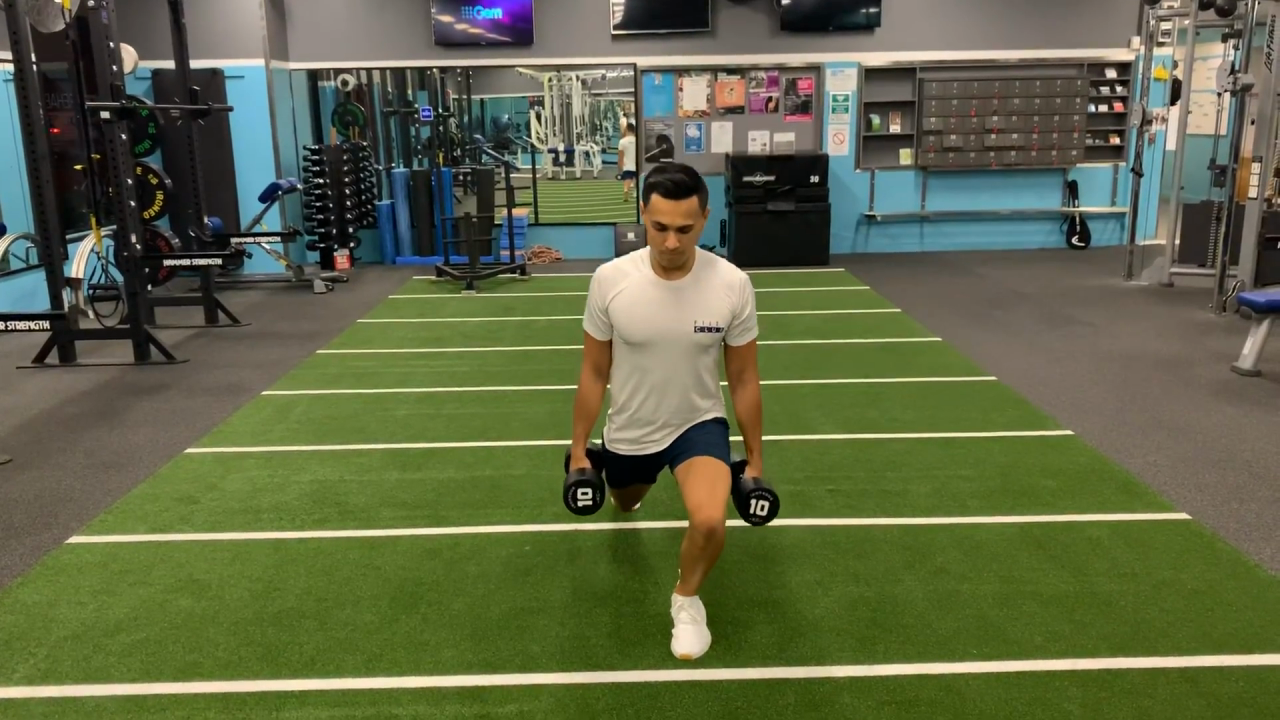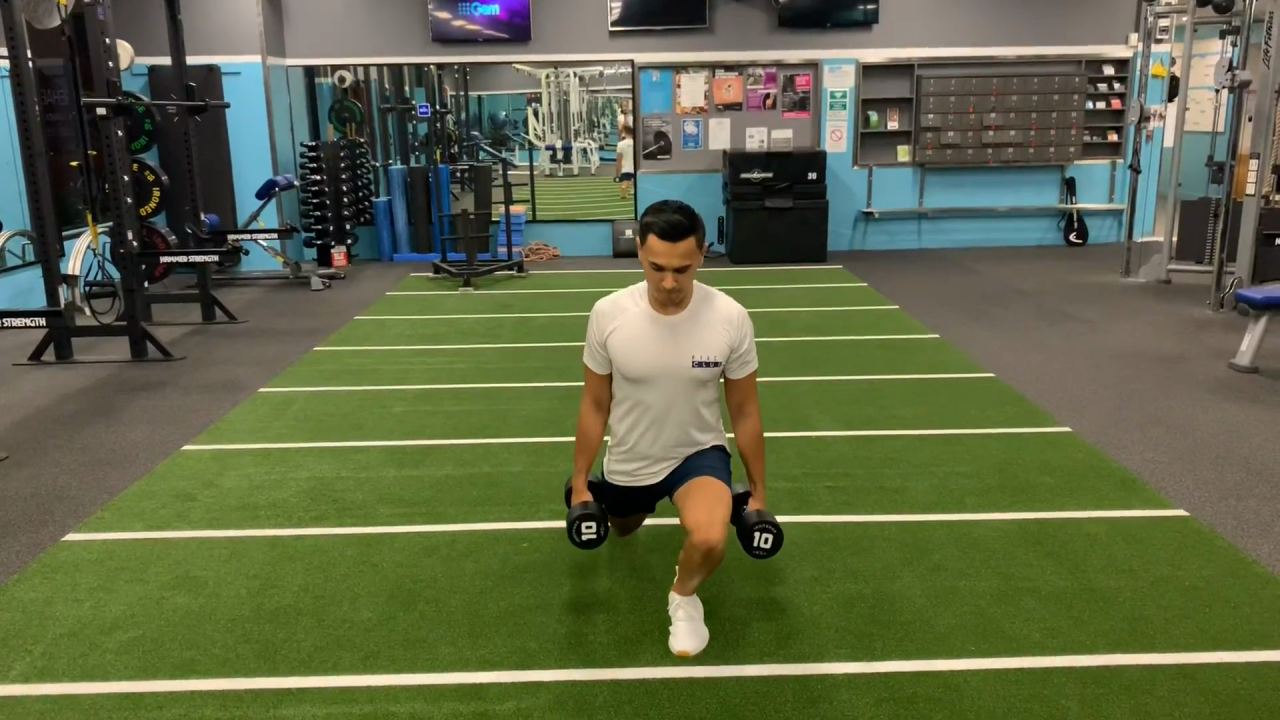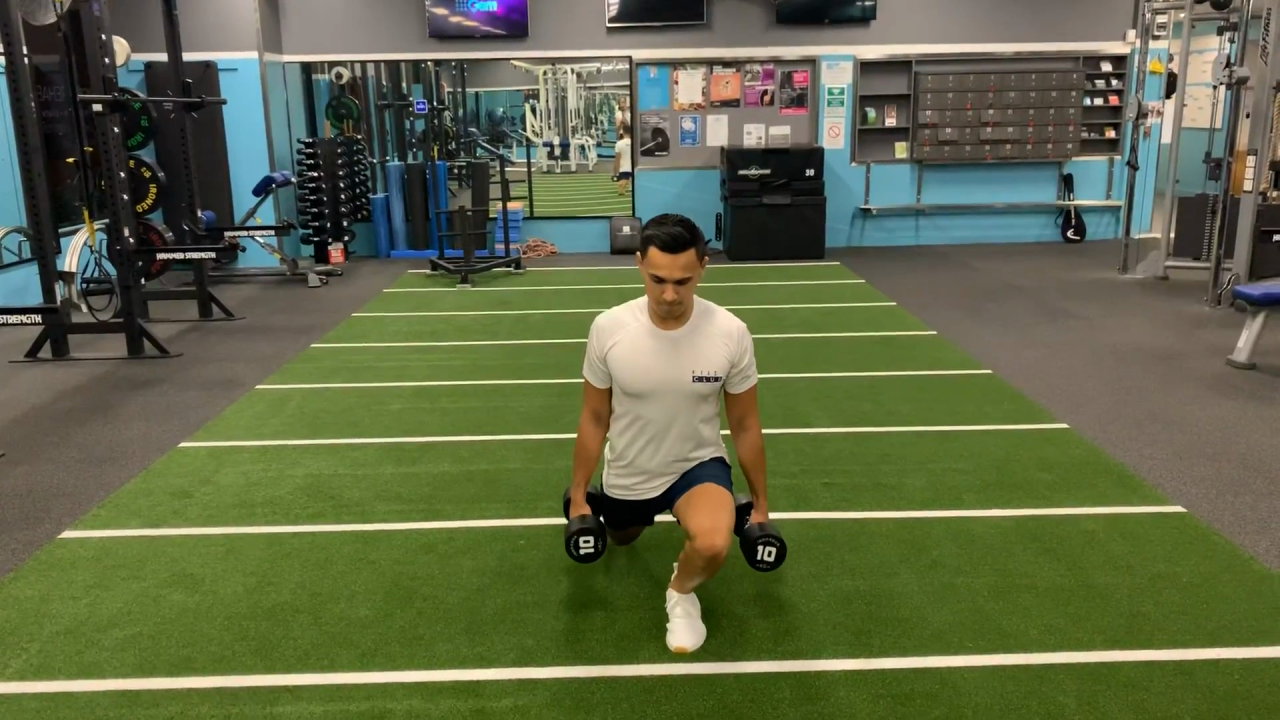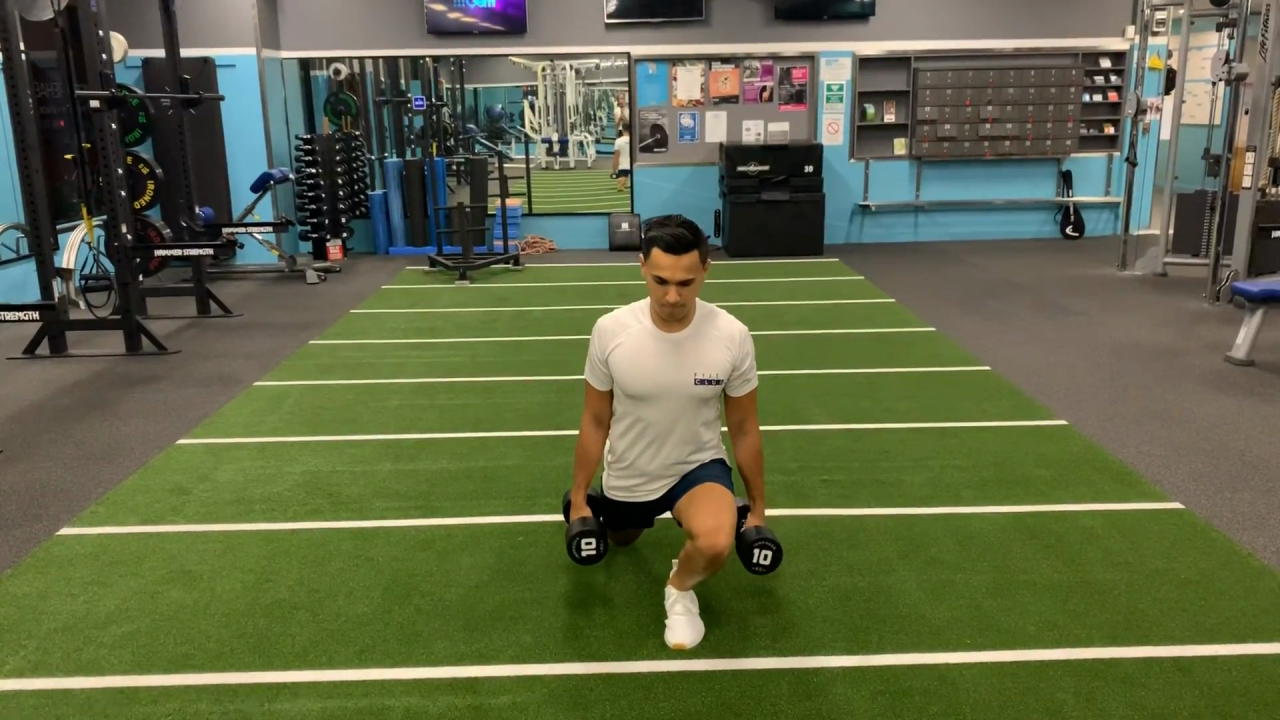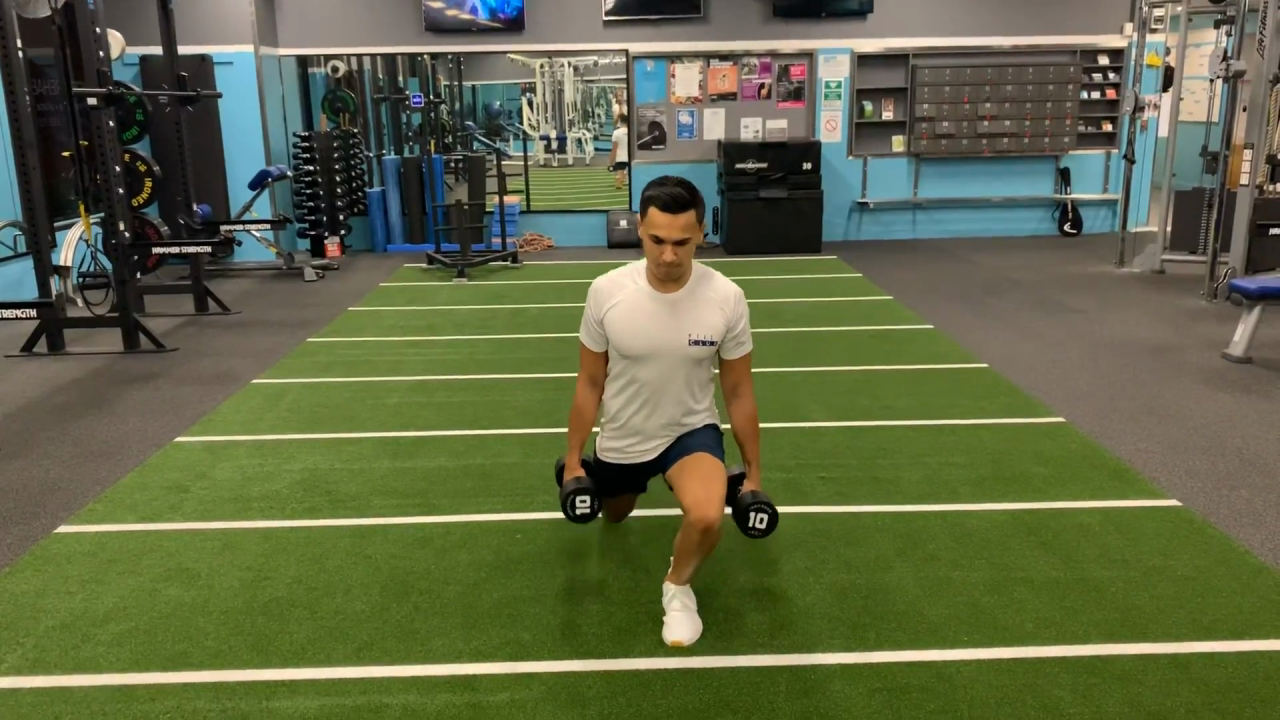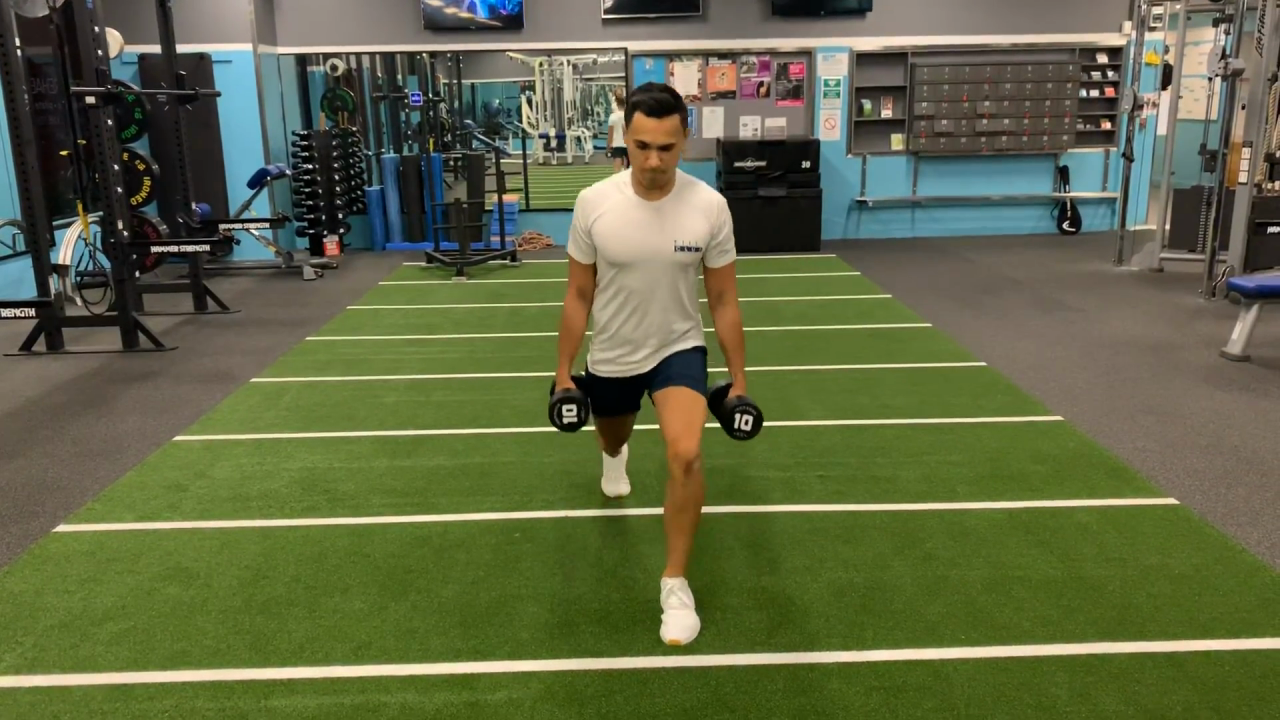
dt=0.4s
person 1, frame 1
left shoulder: (732, 284)
right shoulder: (610, 280)
left elbow: (744, 380)
right elbow: (595, 372)
left wrist: (755, 458)
right wrist: (578, 448)
left hip: (699, 423)
right hip: (629, 430)
left knee: (710, 521)
right knee: (626, 502)
left ankle: (687, 596)
right ankle: (632, 483)
person 1, frame 2
left shoulder: (730, 318)
right shoulder: (608, 314)
left elbow: (745, 412)
right elbow: (595, 405)
left wrist: (758, 490)
right wrist: (579, 481)
left hip: (699, 451)
right hip: (629, 461)
left knee: (708, 539)
right knee: (623, 528)
left ankle: (684, 595)
right ankle: (638, 506)
person 1, frame 3
left shoulder: (730, 333)
right shoulder: (608, 328)
left elbow: (745, 425)
right elbow: (594, 419)
left wrist: (760, 503)
right wrist: (578, 495)
left hip: (698, 464)
right hip: (628, 474)
left knee: (713, 544)
right knee: (622, 539)
left ankle: (681, 591)
right ankle: (641, 512)
person 1, frame 4
left shoulder: (732, 336)
right shoulder: (610, 331)
left elbow: (744, 429)
right elbow: (595, 421)
left wrist: (757, 506)
right wrist: (578, 497)
left hip: (699, 465)
right hip: (628, 476)
left knee: (716, 543)
right knee: (621, 541)
left ankle: (681, 588)
person 1, frame 5
left shoulder: (726, 297)
right shoulder: (606, 292)
left elbow: (739, 391)
right elbow: (590, 382)
left wrist: (753, 472)
right wrist: (573, 459)
left hip: (692, 429)
right hip: (622, 441)
left knee: (706, 516)
right knee: (615, 516)
left ankle: (678, 584)
right ankle: (627, 488)
person 1, frame 6
left shoulder: (709, 206)
right shoulder: (594, 203)
left elbow: (724, 300)
right elbow: (579, 295)
left wrist: (738, 377)
right wrist: (563, 370)
left hip: (679, 349)
right hip: (611, 358)
left knee: (684, 454)
right knee: (612, 437)
left ankle: (674, 582)
right ankle: (614, 455)
